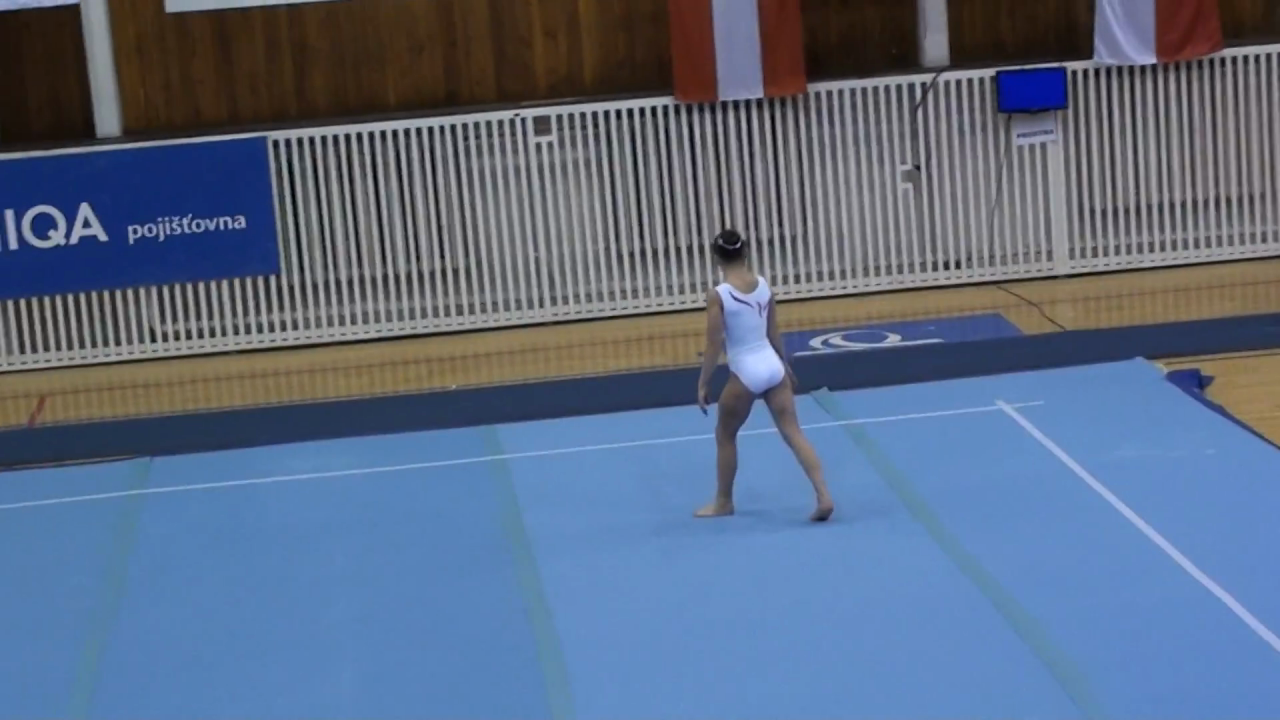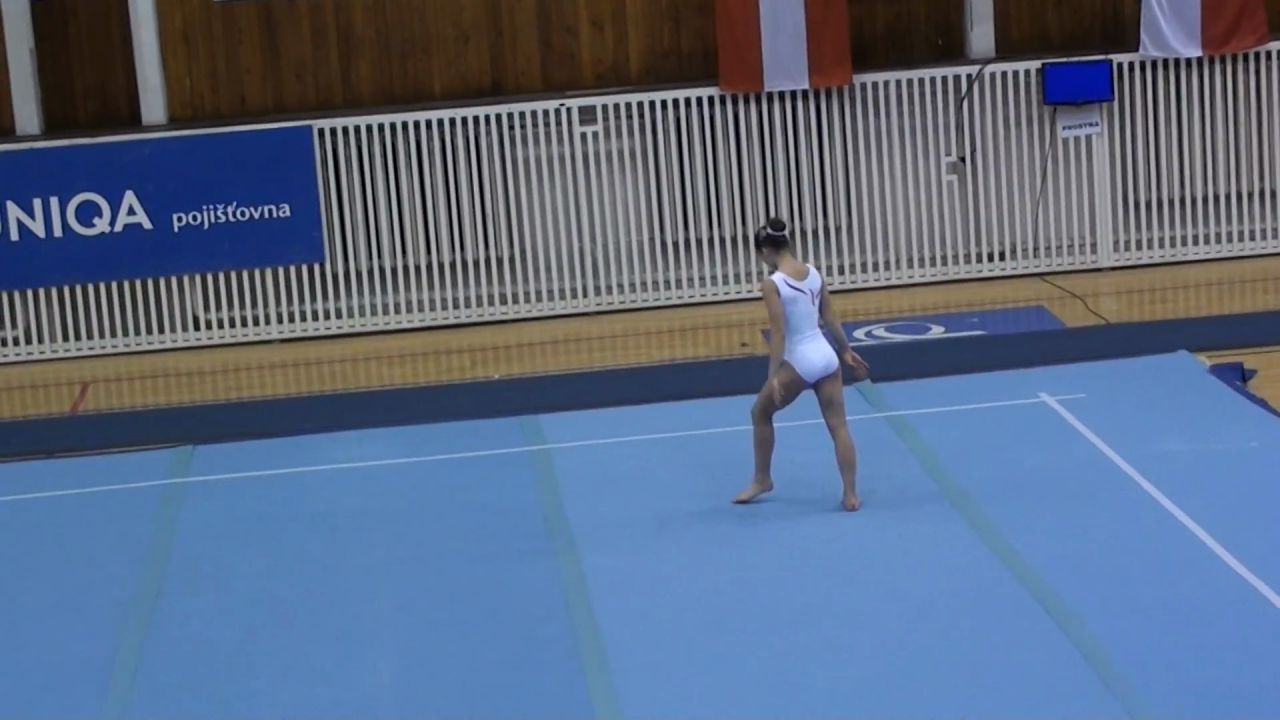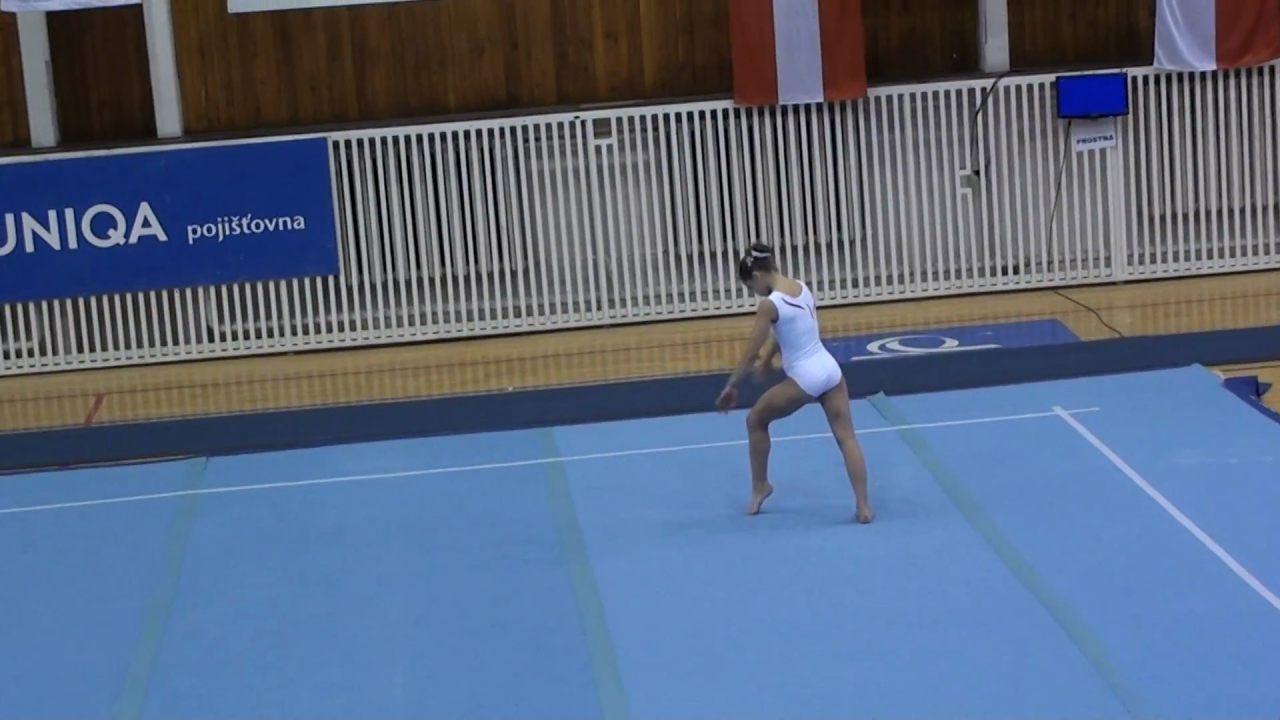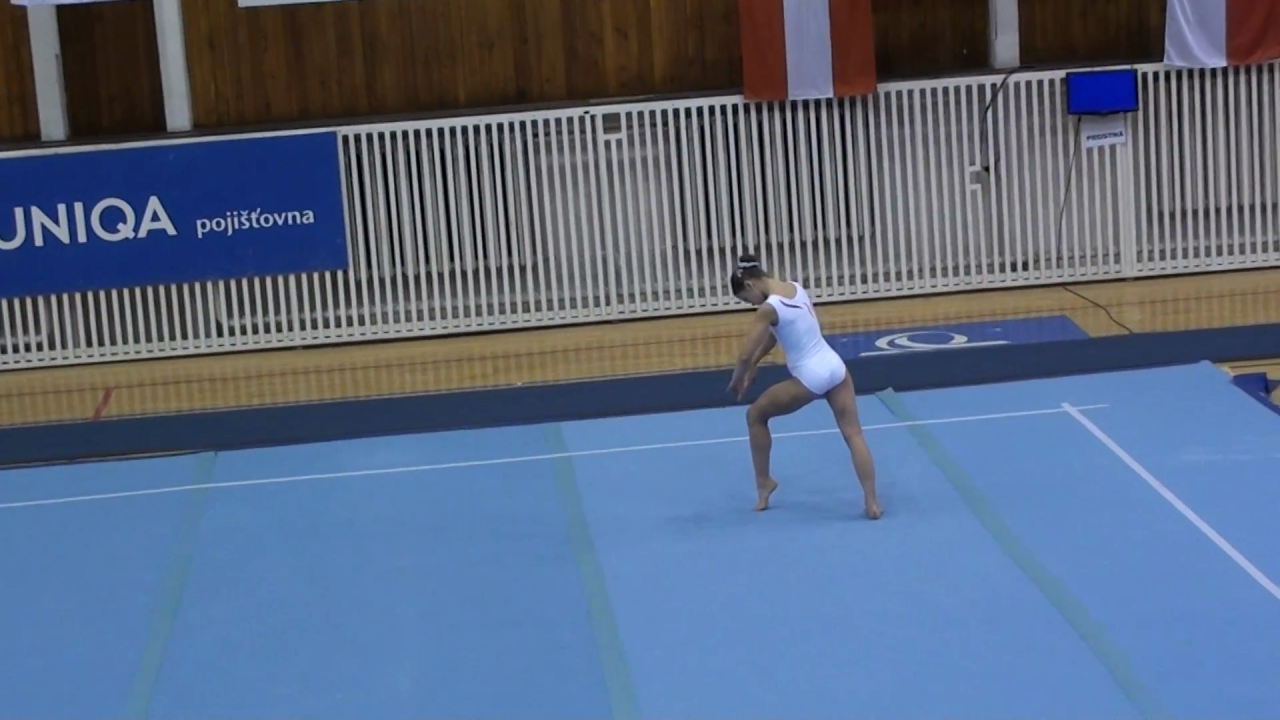
dt=0.5s
person 1, frame 1
left shoulder: (717, 295)
right shoulder: (763, 285)
left elbow: (714, 345)
right elbow: (772, 333)
left wrist: (702, 384)
right wrist: (784, 366)
left hip: (745, 374)
right hip: (773, 368)
left knee: (725, 435)
right knee: (793, 434)
left ankle: (723, 502)
right ankle: (823, 497)
person 1, frame 2
left shoulder: (771, 284)
right shoulder: (813, 273)
left elbow: (778, 332)
right elbow: (829, 319)
left wrist: (774, 375)
right wrist: (847, 351)
left hip: (800, 363)
right hip: (827, 357)
left knee: (760, 413)
right knee: (838, 425)
left ankle: (761, 480)
right ankle: (851, 495)
person 1, frame 3
left shoulder: (769, 305)
right shoulder: (802, 287)
left elbow: (750, 354)
left wrist: (731, 386)
right wrist: (766, 357)
left hip: (804, 379)
right hip: (830, 369)
left knee: (755, 420)
right knee: (847, 438)
left ankle: (760, 486)
right ankle: (863, 507)
person 1, frame 4
left shoulder: (768, 309)
right shoulder: (796, 288)
left elbow: (745, 356)
left wrist: (737, 380)
right wrist: (753, 367)
left hip: (810, 378)
right hip: (835, 367)
left knee: (756, 415)
right knee: (854, 434)
left ankle: (764, 482)
right ankle: (872, 503)
